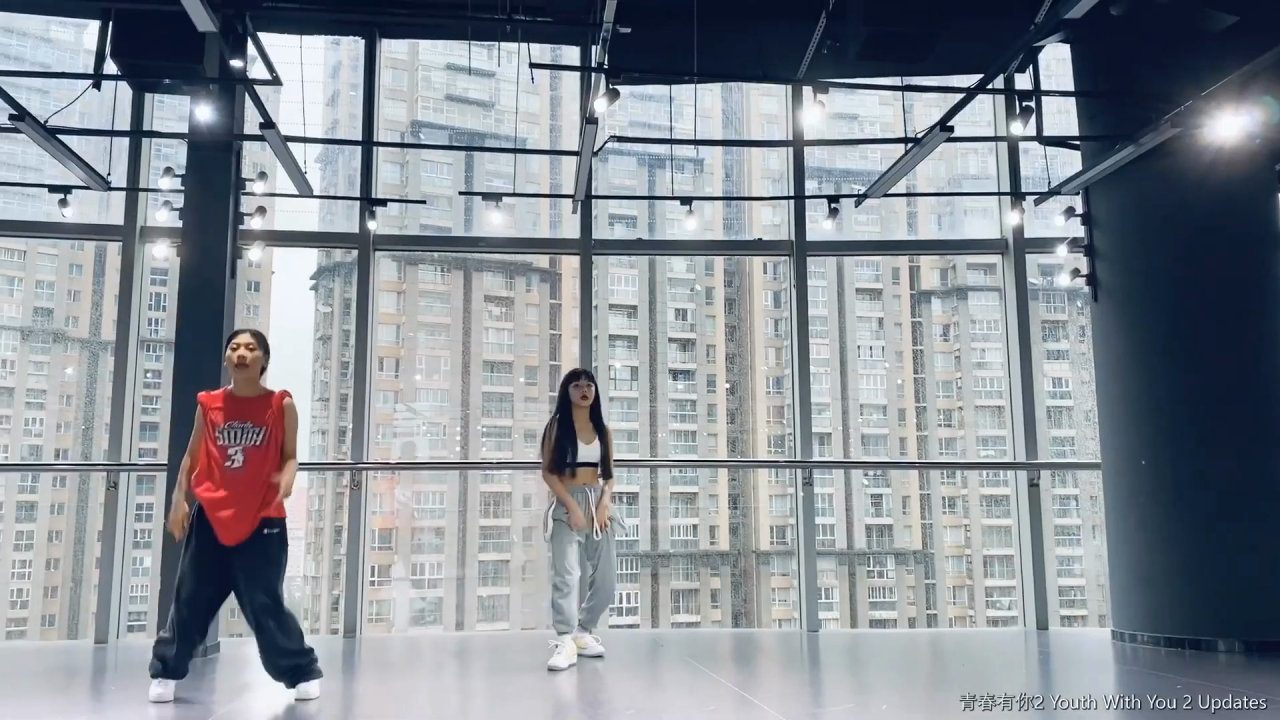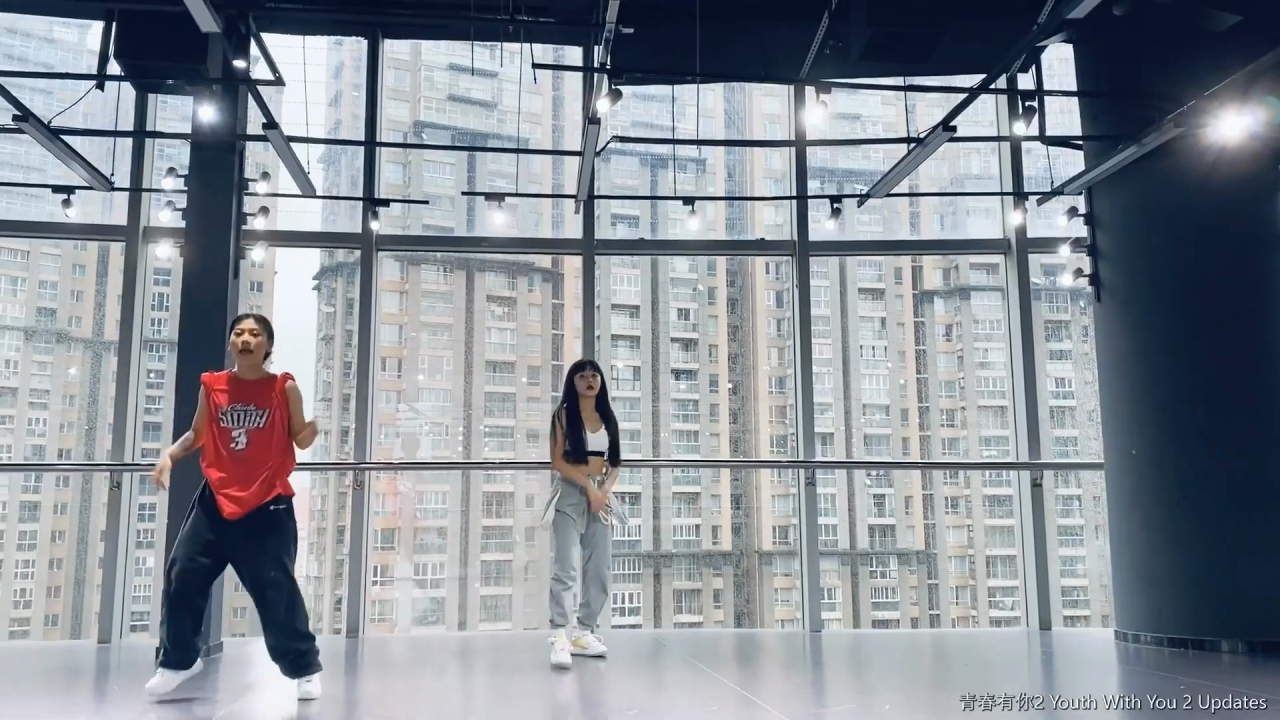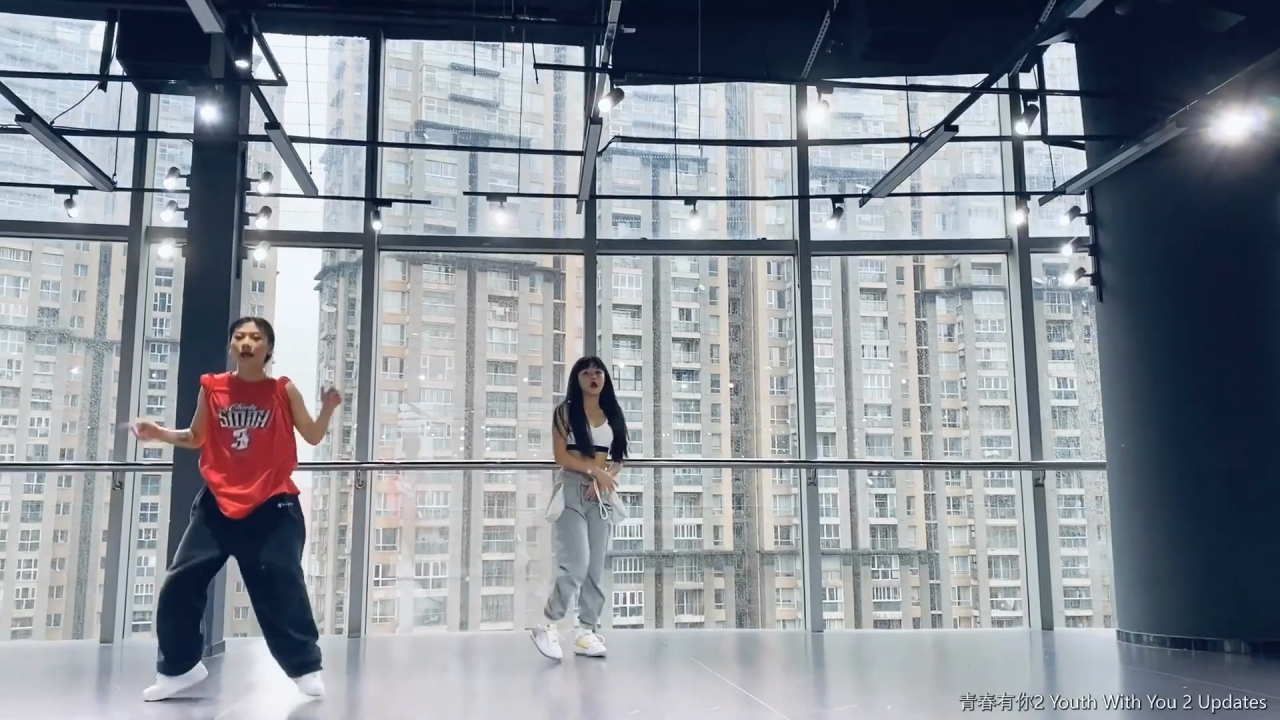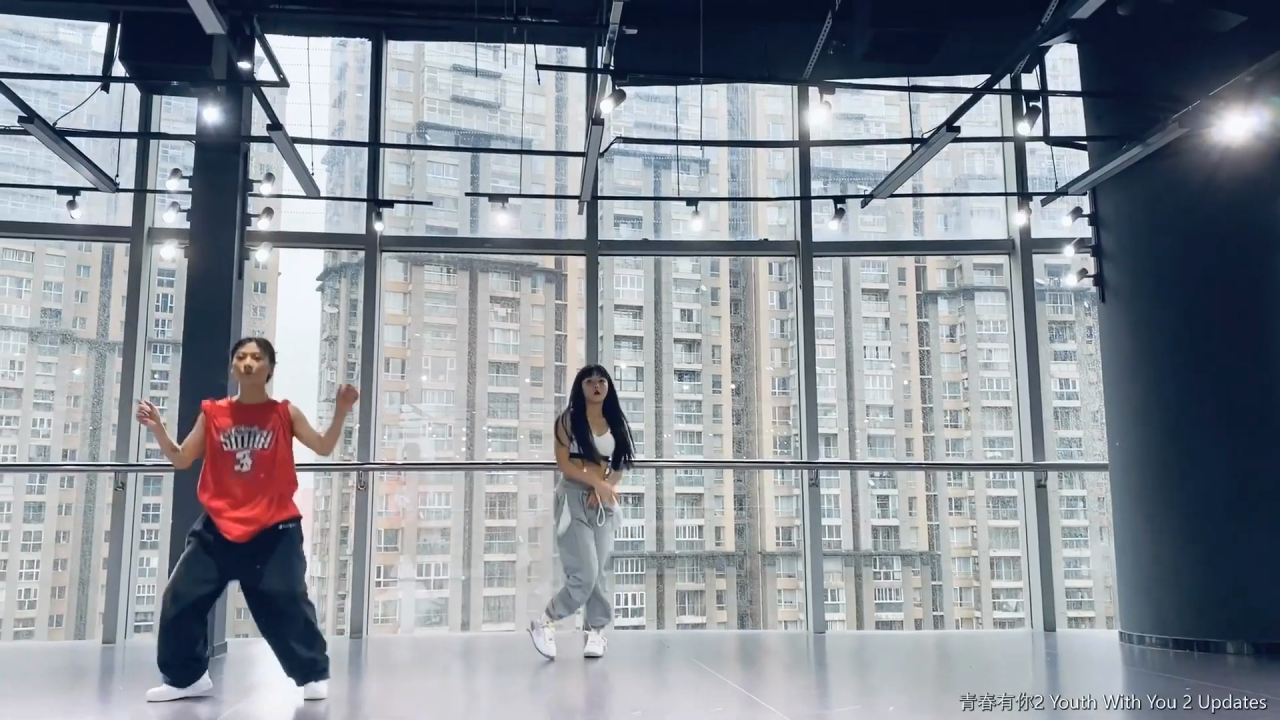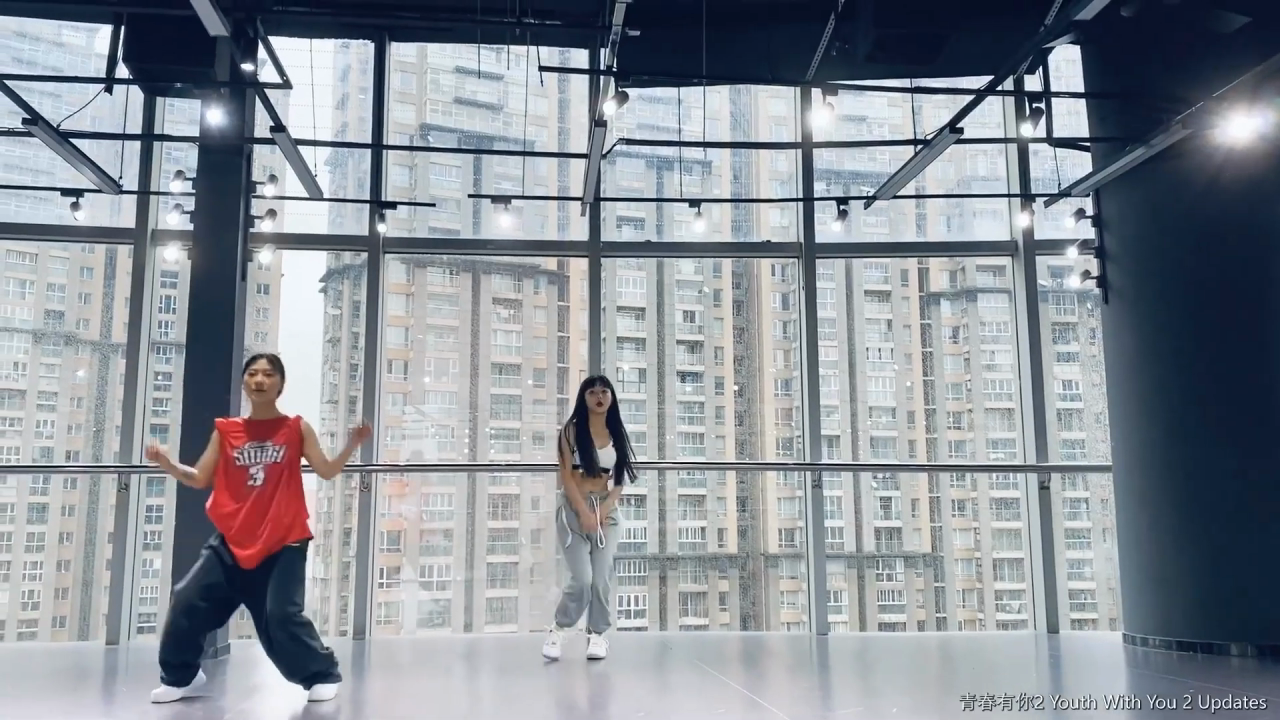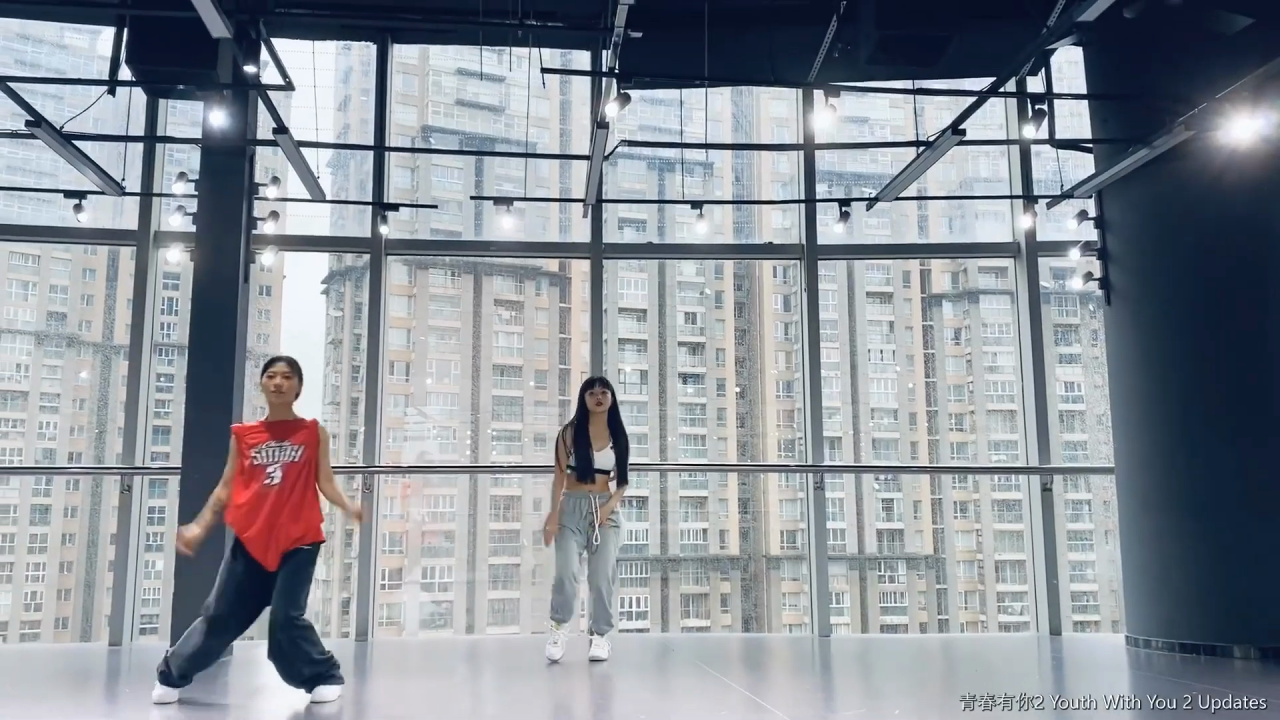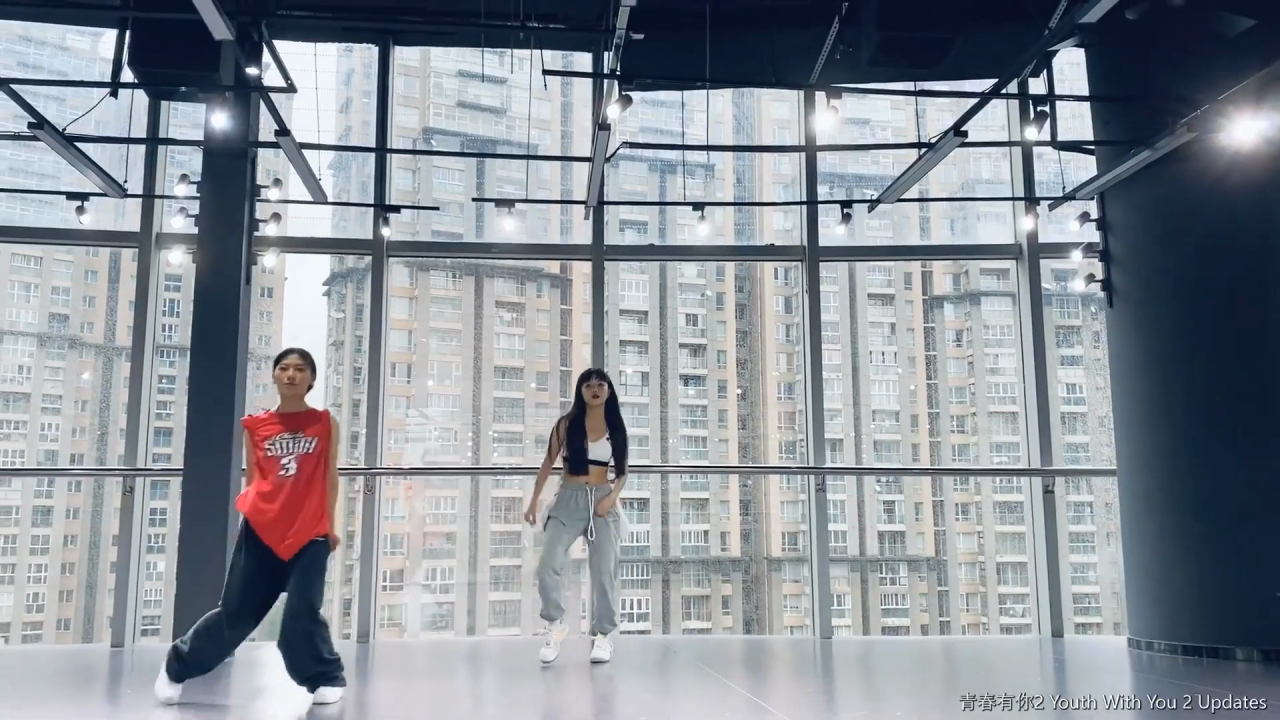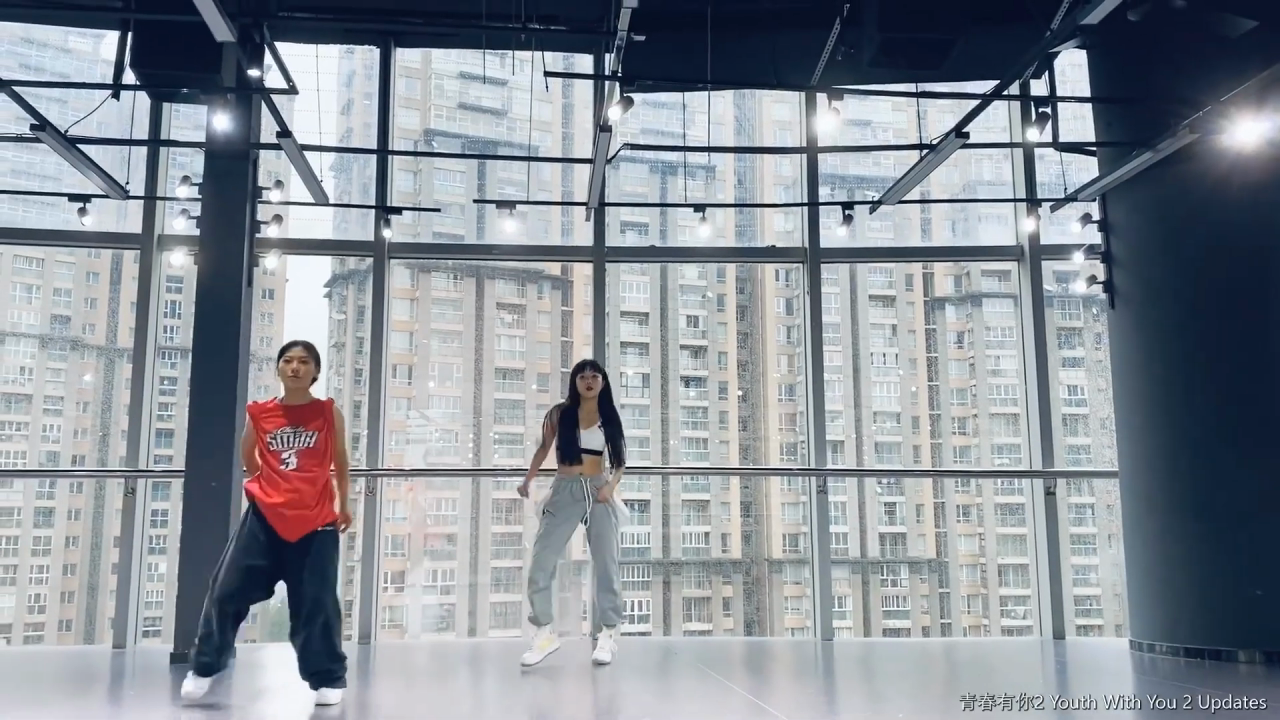
dt=0.1s
person 1, frame 1
left shoulder: (280, 405)
right shoulder: (208, 404)
left elbow: (290, 454)
right elbow: (193, 454)
left wrist: (288, 476)
right wrist: (179, 498)
left hip: (261, 521)
right hip: (210, 519)
left knee: (265, 604)
right knee: (191, 603)
left ankle: (303, 672)
right ankle: (166, 672)
person 1, frame 2
left shoulder: (284, 388)
right shoulder: (211, 386)
left elbow: (303, 441)
right elbow: (197, 435)
left wrist: (310, 429)
right wrist: (168, 457)
left hip: (268, 505)
right hip: (217, 499)
left knee: (275, 586)
right knee: (183, 578)
left ankle: (305, 670)
right ankle: (177, 662)
person 1, frame 3
left shoulder: (284, 391)
right shoulder: (211, 388)
left elbow: (313, 437)
right elbow: (195, 437)
left wrist: (327, 410)
right wrist: (160, 433)
left hip: (271, 502)
right hip: (218, 501)
left knee: (281, 580)
right knee: (182, 580)
left ankle: (306, 667)
right ankle: (180, 667)
person 1, frame 4
left shoulder: (285, 413)
right shoulder: (212, 413)
left elbow: (322, 448)
right elbow: (183, 457)
left wrist: (341, 413)
right wrist: (157, 428)
left hip: (274, 525)
right hip: (219, 524)
left knee: (286, 598)
right knee: (181, 599)
left ankle: (313, 674)
right ankle: (185, 676)
person 1, frame 5
left shoulder: (297, 428)
right shoulder: (225, 430)
left elbow: (328, 471)
right elbow: (199, 478)
left wrist: (352, 444)
right wrist: (167, 464)
left hip: (283, 543)
right hip: (231, 540)
left knee: (282, 615)
right knee: (187, 604)
left ankle: (322, 677)
right ankle: (180, 676)
person 1, frame 6
left shoulder: (314, 432)
right shoulder: (243, 435)
left elbow: (324, 484)
right elbow: (227, 487)
left wrist: (348, 508)
right wrist: (200, 526)
left hip: (298, 541)
right hip: (248, 541)
left knee: (286, 617)
right knee: (222, 618)
left ankle: (324, 678)
right ankle: (172, 676)
person 1, frame 7
left shoulder: (325, 423)
right shoulder: (254, 425)
left elbow: (329, 475)
right elbow: (253, 477)
left wrist: (332, 527)
right wrist: (258, 511)
left hip: (308, 535)
right hip: (259, 531)
left knee: (303, 613)
right knee: (235, 612)
left ankle: (326, 679)
right ankle: (176, 670)
person 1, frame 8
left shoulder: (329, 413)
right shoulder: (258, 411)
left elbow: (338, 459)
left wrist: (344, 505)
left hip: (315, 523)
right hip: (262, 517)
left knee: (316, 603)
right knee: (229, 592)
left ankle: (328, 680)
right ankle: (203, 669)
person 2, frame 1
left shoulder: (601, 429)
right shoulder: (557, 426)
left elbow: (607, 473)
right elbow: (548, 472)
left wrist: (604, 505)
right wrist: (571, 505)
left hip: (597, 504)
right hip: (567, 506)
left knee: (605, 581)
right knee: (566, 574)
left ankle: (582, 633)
right ankle: (565, 641)
person 2, frame 2
left shoulder: (607, 418)
right shoulder: (563, 415)
left elbow: (614, 462)
right elbow: (558, 461)
left wrist: (604, 487)
right wrist: (588, 486)
left hip: (599, 499)
right hip: (571, 496)
left knee: (600, 570)
right knee: (568, 566)
left ankle: (585, 632)
right ankle: (560, 637)
person 2, frame 3
left shoulder: (611, 414)
right shoulder: (566, 411)
left elbow: (618, 456)
right elbow: (560, 454)
left wrist: (607, 477)
right wrist: (595, 472)
left hip: (599, 493)
right hip: (573, 489)
left knee: (595, 566)
right knee: (576, 563)
left ankle: (586, 630)
right ankle: (549, 626)
person 2, frame 4
left shoulder: (614, 422)
right shoulder: (569, 419)
left elbow: (619, 465)
right elbow: (563, 461)
left wrist: (608, 485)
right wrist: (598, 481)
left hip: (602, 502)
right hip: (573, 498)
left knee: (599, 572)
right knee: (585, 570)
left ankle: (594, 631)
right ankle: (546, 622)
person 2, frame 5
left shoulder: (616, 434)
right shoulder: (572, 430)
left elbow: (619, 477)
right elbow: (566, 476)
left wrist: (608, 502)
right wrist: (583, 511)
left hip: (604, 510)
right hip: (574, 509)
left knee: (601, 580)
right knee: (583, 579)
left ankle: (597, 635)
right ankle: (559, 628)
person 2, frame 6
left shoulder: (618, 435)
right shoulder: (571, 432)
left elbow: (623, 480)
right elbow: (559, 477)
left wrist: (611, 505)
right wrist: (551, 517)
left hip: (605, 509)
right hip: (573, 507)
left knee: (602, 578)
right knee: (566, 573)
left ankle: (599, 636)
right ankle: (560, 625)
person 2, frame 7
left shoulder: (615, 427)
right shoulder: (566, 424)
left elbow: (622, 472)
right elbow: (548, 462)
left wrist: (613, 496)
right wrist: (534, 500)
left hip: (602, 503)
right hip: (568, 500)
left knee: (604, 573)
right knee: (548, 565)
left ankle: (602, 636)
right ankle: (554, 625)
person 2, frame 8
left shoulder: (610, 418)
right shoulder: (560, 414)
left elbow: (619, 461)
right elbow: (544, 446)
left wrist: (612, 485)
right wrist: (528, 479)
left hip: (598, 493)
right hip: (564, 493)
left knee: (606, 567)
right knee: (541, 562)
left ankle: (605, 635)
right ankle: (544, 633)
